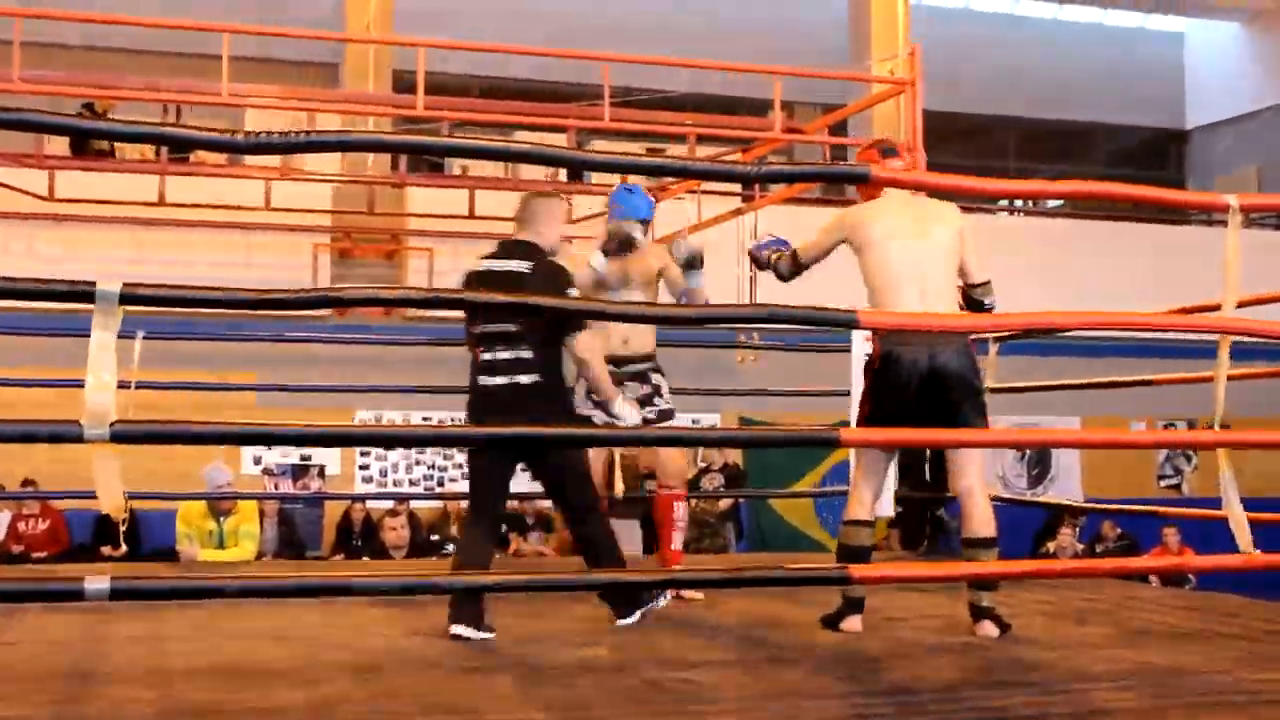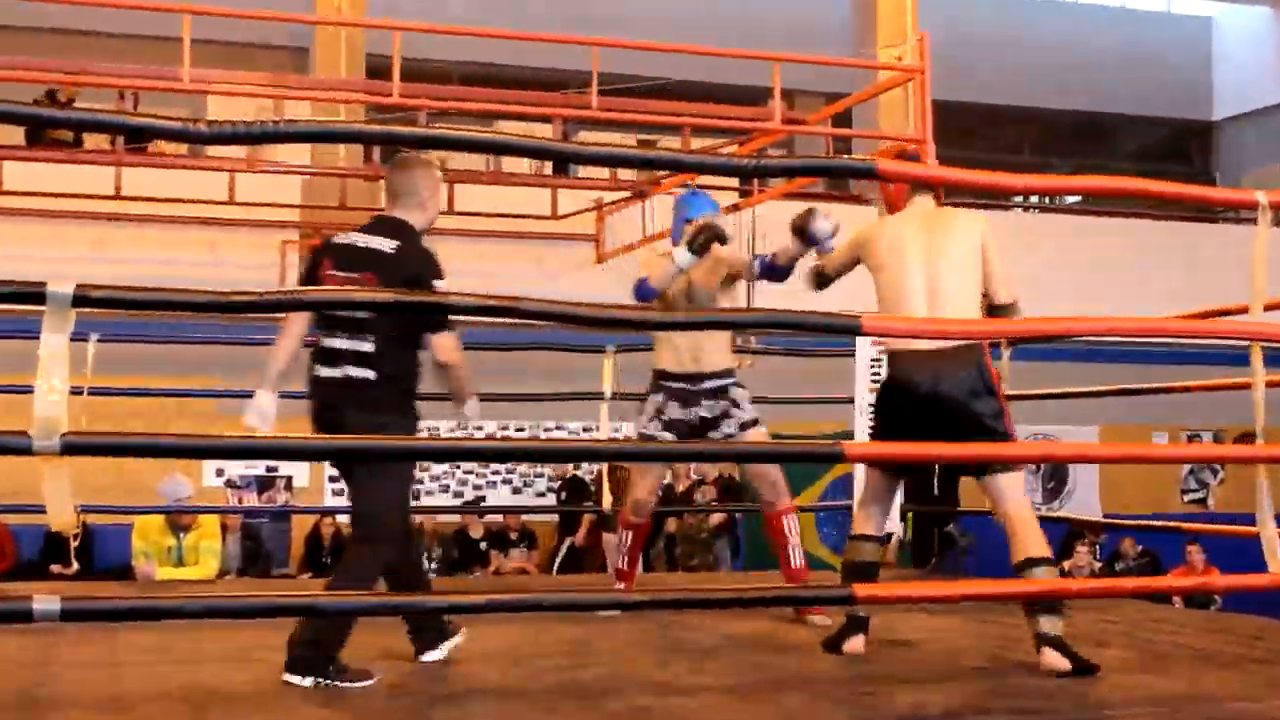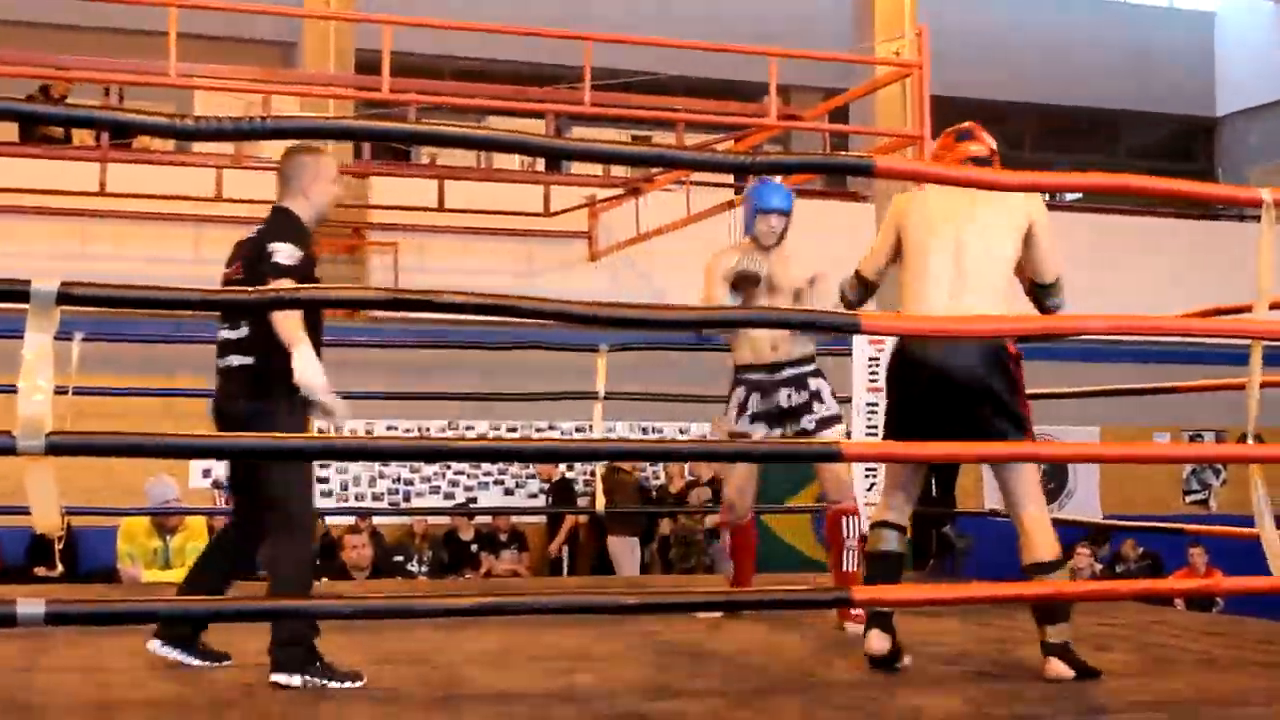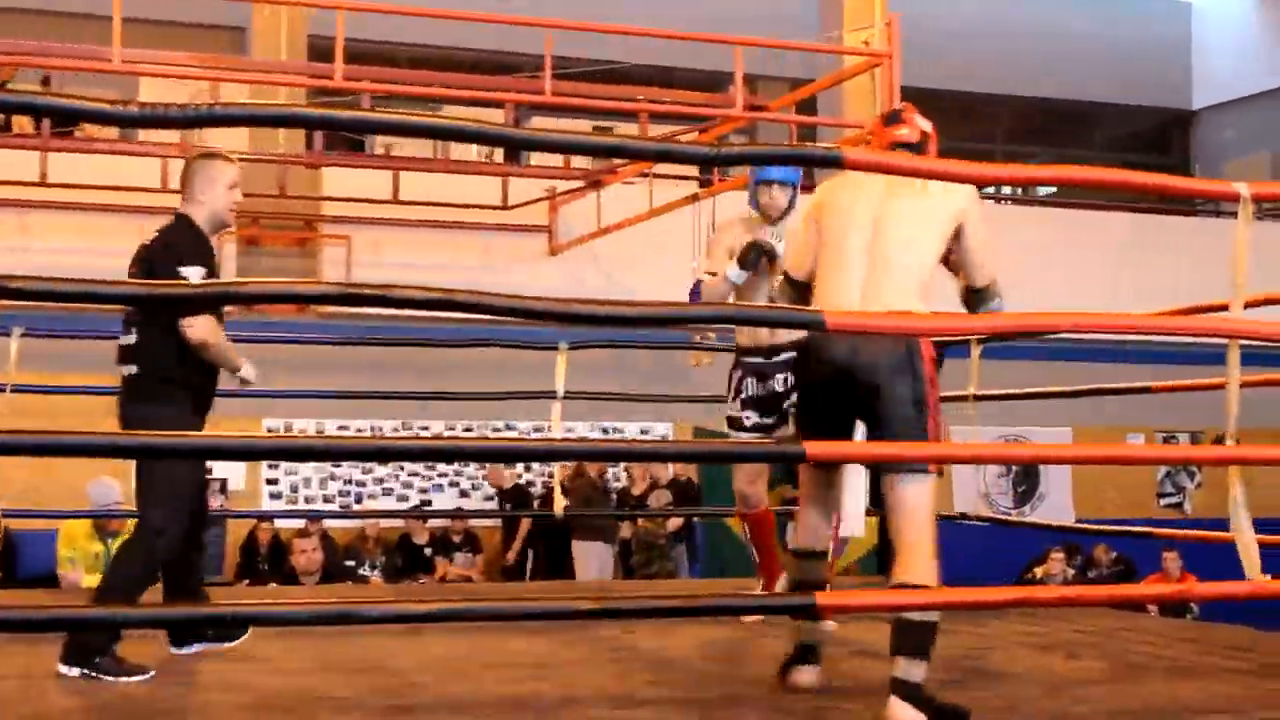
dt=0.5s
person 1, frame 1
left shoulder: (857, 218)
right shoulder: (948, 214)
left elbow: (793, 264)
right elbow: (982, 297)
left wrist: (766, 256)
left hip: (897, 353)
right hip: (954, 351)
left knee: (866, 483)
right knee: (971, 485)
left ankle: (852, 606)
right ankle: (984, 610)
person 1, frame 2
left shoulder: (874, 235)
right shoulder: (971, 223)
left elbow: (823, 272)
right elbow: (1006, 312)
left wrist: (818, 249)
left hip: (908, 378)
right hip: (967, 373)
left knee: (872, 504)
right knee: (1017, 511)
left ankle: (854, 627)
right ankle: (1051, 640)
person 1, frame 3
left shoulder: (911, 200)
right shoulder: (1021, 201)
left elbow: (856, 290)
right elbow: (1050, 299)
left hip: (915, 353)
right hip: (983, 353)
left knee: (898, 490)
right knee: (1028, 504)
left ankle: (880, 628)
right ankle: (1057, 648)
person 1, frame 4
left shoulder: (834, 190)
right shoulder: (954, 192)
left elbow: (789, 293)
right elbow: (986, 301)
left hip: (824, 348)
right hip: (895, 351)
left knee: (816, 502)
right knee: (915, 524)
left ankle: (805, 652)
person 2, frame 1
left shoulder: (476, 275)
right shoulder: (550, 276)
right elbow: (583, 349)
right wrist: (617, 401)
left hip: (486, 415)
right hip: (544, 415)
left knee: (483, 513)
right knee: (583, 509)
left ankle: (465, 612)
right ankle: (628, 600)
person 2, frame 2
left shoulder: (333, 247)
right shoulder: (416, 260)
left elbow: (296, 321)
right elbow: (445, 351)
left wrist: (267, 390)
right wrist: (466, 399)
left hip: (329, 407)
right hip: (381, 414)
left knee: (387, 518)
right knee: (379, 534)
left ankle: (429, 631)
right ankle: (311, 655)
person 2, frame 3
left shoulder: (267, 241)
right shoulder: (283, 238)
right elbow: (279, 299)
left wrist: (312, 389)
right wrist: (303, 354)
left hip: (246, 399)
right hip: (265, 403)
left knee: (251, 519)
right knee: (293, 524)
left ankle: (177, 632)
right ankle: (295, 655)
person 2, frame 4
left shoulder: (170, 244)
right shoulder: (184, 249)
right elbow: (199, 331)
right wrist: (241, 366)
left hip: (169, 404)
right hip: (162, 406)
left knee: (189, 517)
right knee: (162, 526)
left ankle: (189, 628)
right ankle: (86, 647)
person 3, frame 1
left shoulder: (657, 255)
right shoulder: (589, 253)
left elbow: (695, 308)
left wrist: (693, 271)
right wrist: (603, 257)
left hip: (645, 373)
left knee: (674, 470)
right knee: (594, 478)
left ankle: (671, 569)
person 3, frame 2
left shoulder: (727, 261)
right shoulder: (659, 263)
left elbow: (769, 268)
right elbow: (644, 292)
left wrist: (800, 244)
right wrist: (687, 254)
left hip: (723, 389)
right hip: (671, 392)
left knee: (774, 485)
right knee: (640, 497)
left ankle: (800, 591)
right ankle: (623, 585)
person 3, frame 3
right shoulder: (723, 264)
right wrist: (732, 293)
left hip: (806, 379)
right hip: (753, 385)
left knee: (839, 483)
right knee: (736, 496)
left ankle: (848, 599)
right ankle: (740, 588)
person 3, frame 4
right shoulder: (729, 236)
right elbow: (700, 301)
right wrist: (741, 267)
right hip: (752, 367)
right knee: (747, 487)
right ankle: (771, 578)
